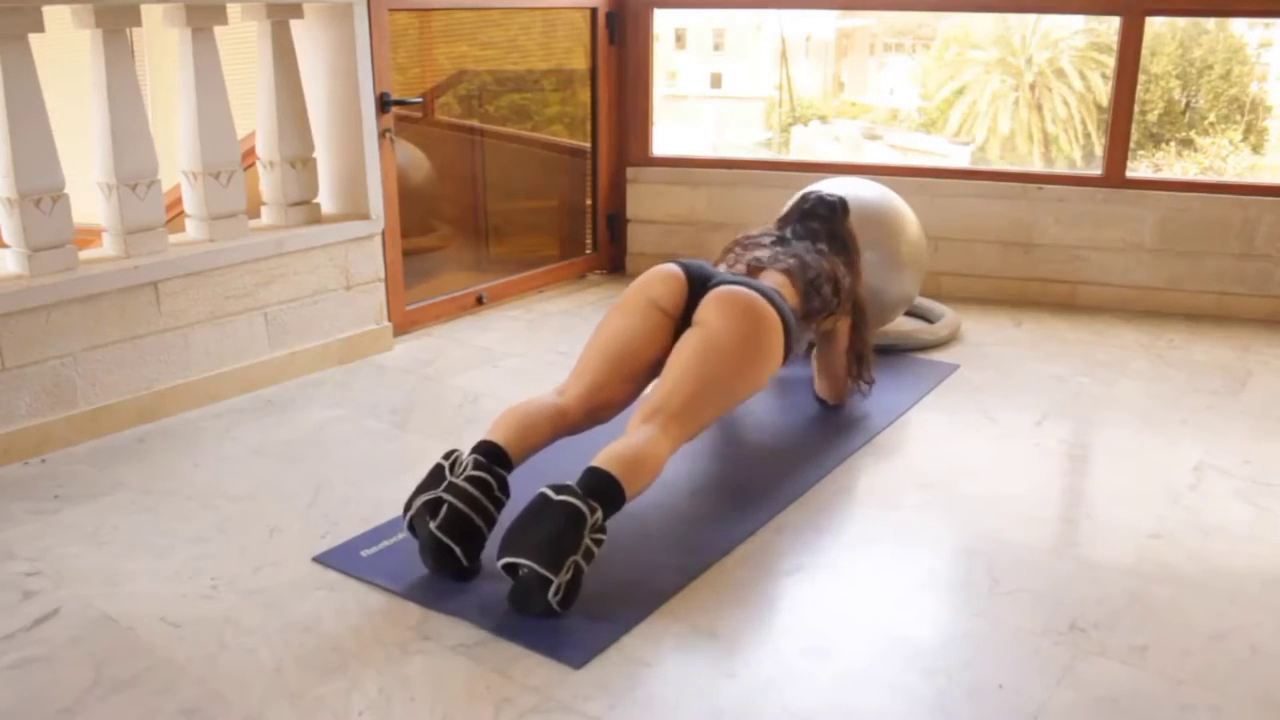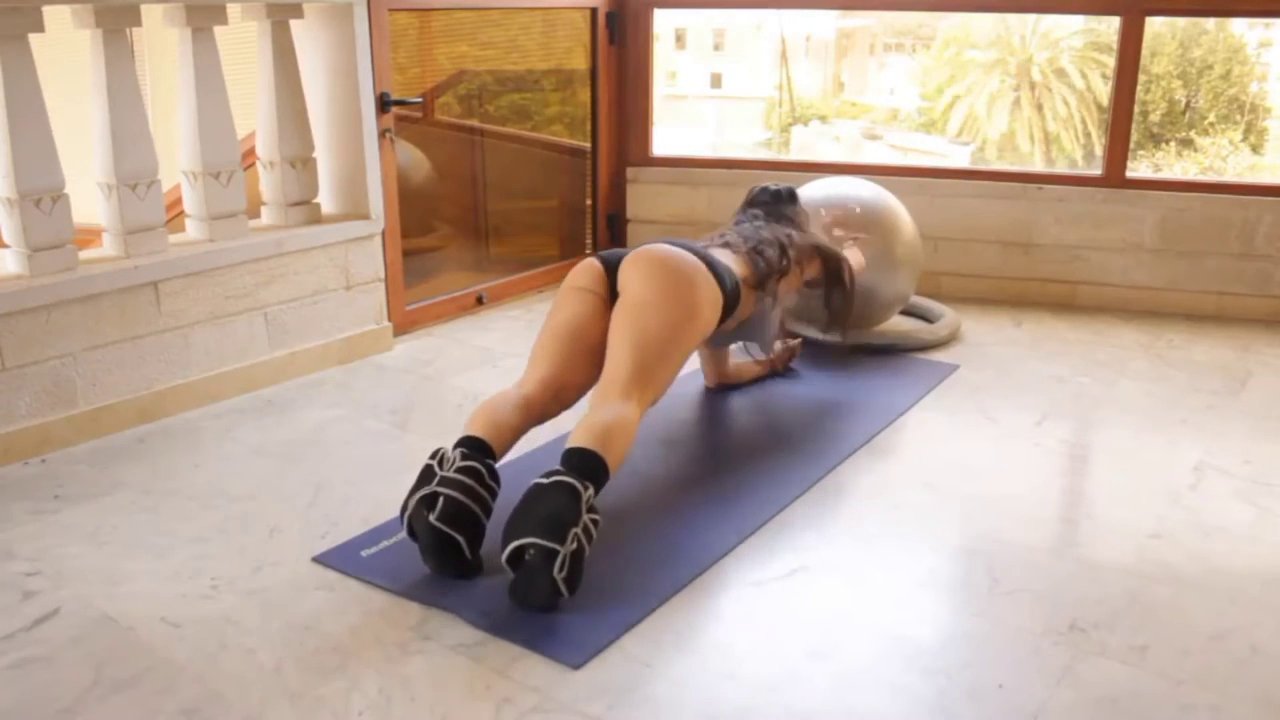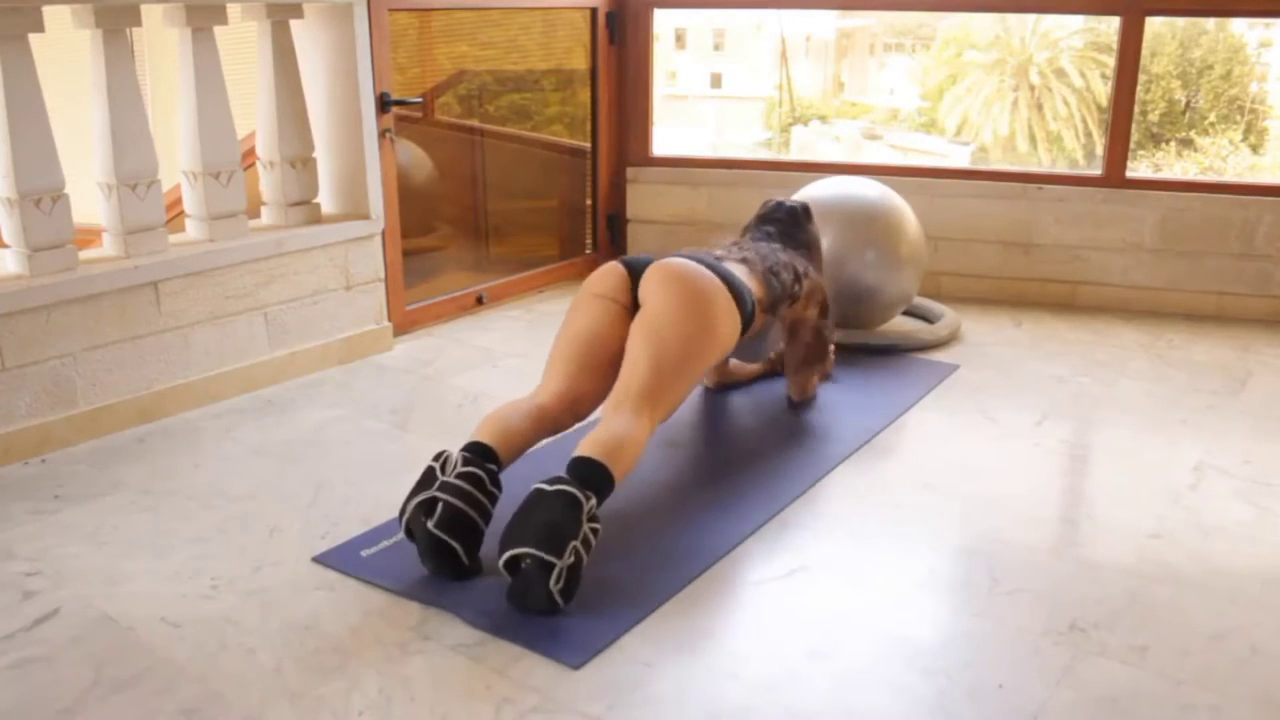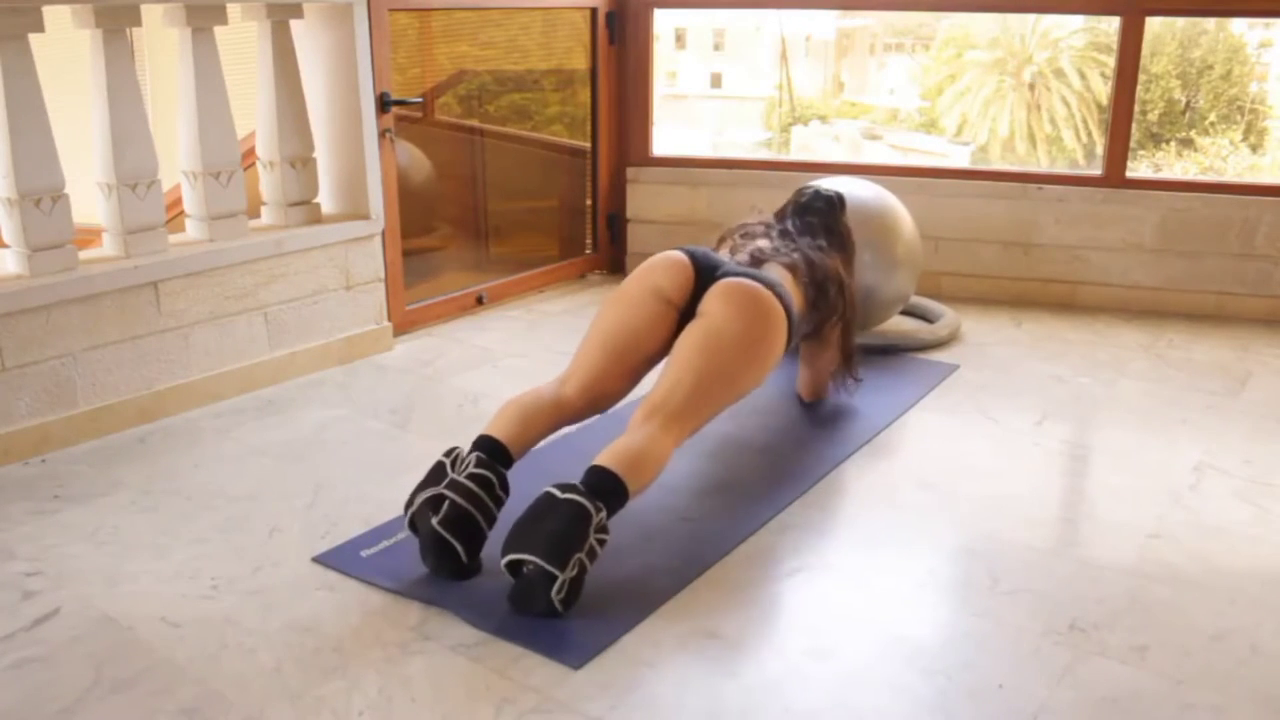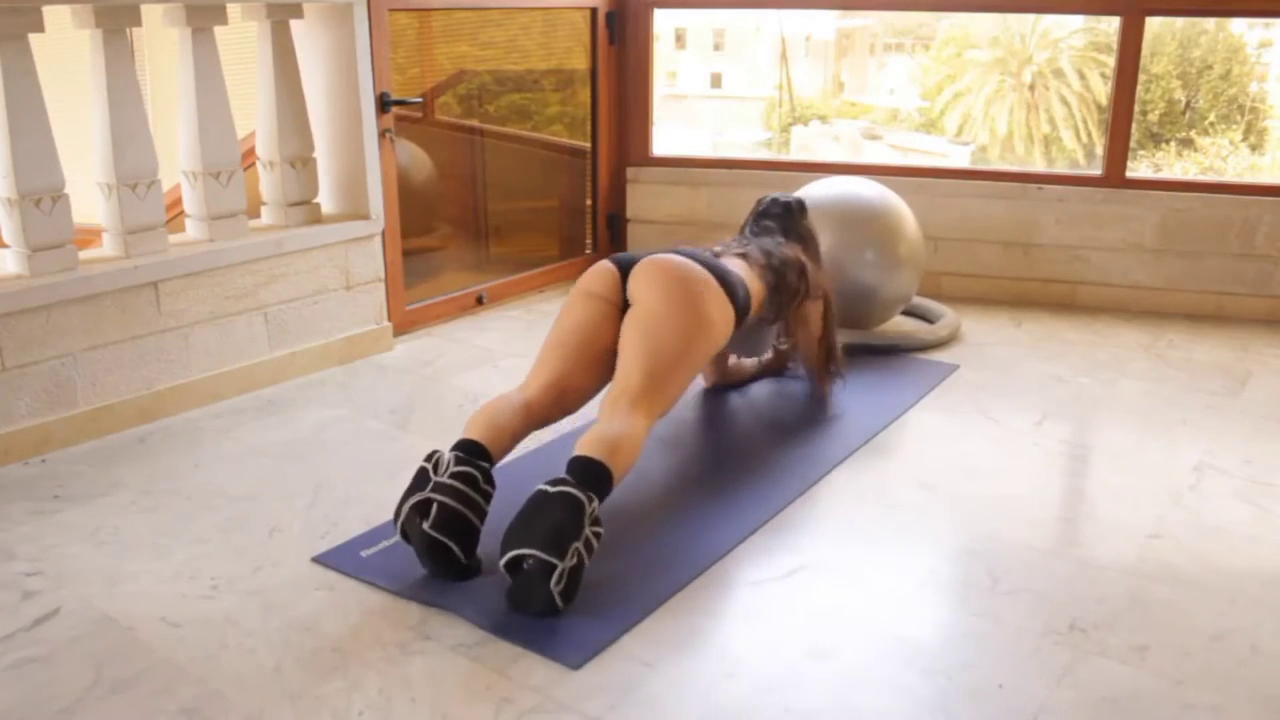
dt=0.5s
person 1, frame 1
left shoulder: (754, 242)
right shoulder: (835, 283)
right elbow: (833, 393)
right wrist: (817, 360)
left hip: (674, 277)
right hip: (748, 313)
left knee: (572, 401)
right knee: (656, 428)
left ankle: (475, 474)
right ankle: (579, 507)
person 1, frame 2
left shoulder: (718, 247)
right shoulder: (795, 251)
left elbow: (715, 374)
right elbow: (846, 269)
left wrist: (766, 364)
right wrist: (847, 254)
left hip: (601, 268)
right hip: (671, 273)
left knee: (534, 393)
right knee: (621, 401)
left ankle: (463, 467)
right ankle: (567, 492)
person 1, frame 3
left shoulder: (723, 257)
right shoulder: (803, 283)
left elbow: (712, 373)
right elbow: (801, 391)
left wrist: (767, 365)
right wrist: (805, 366)
left hip: (623, 273)
right hip: (688, 289)
left knee: (551, 402)
right knee: (632, 414)
left ankle: (466, 473)
right ankle: (569, 502)
person 1, frame 4
left shoulder: (746, 233)
right shoulder: (831, 276)
right elbow: (812, 391)
right wrist: (811, 362)
left hip: (679, 266)
right hip: (752, 307)
left knee: (571, 392)
right knee: (657, 427)
left ankle: (476, 471)
right ankle: (583, 507)
person 1, frame 5
left shoulder: (721, 253)
right shoulder: (799, 271)
left elbow: (712, 372)
right elbow: (818, 379)
left wrist: (765, 365)
right wrist: (790, 356)
left hip: (615, 269)
right hip: (680, 282)
left knee: (536, 396)
right knee: (628, 412)
left ankle: (458, 471)
right ankle: (570, 502)
